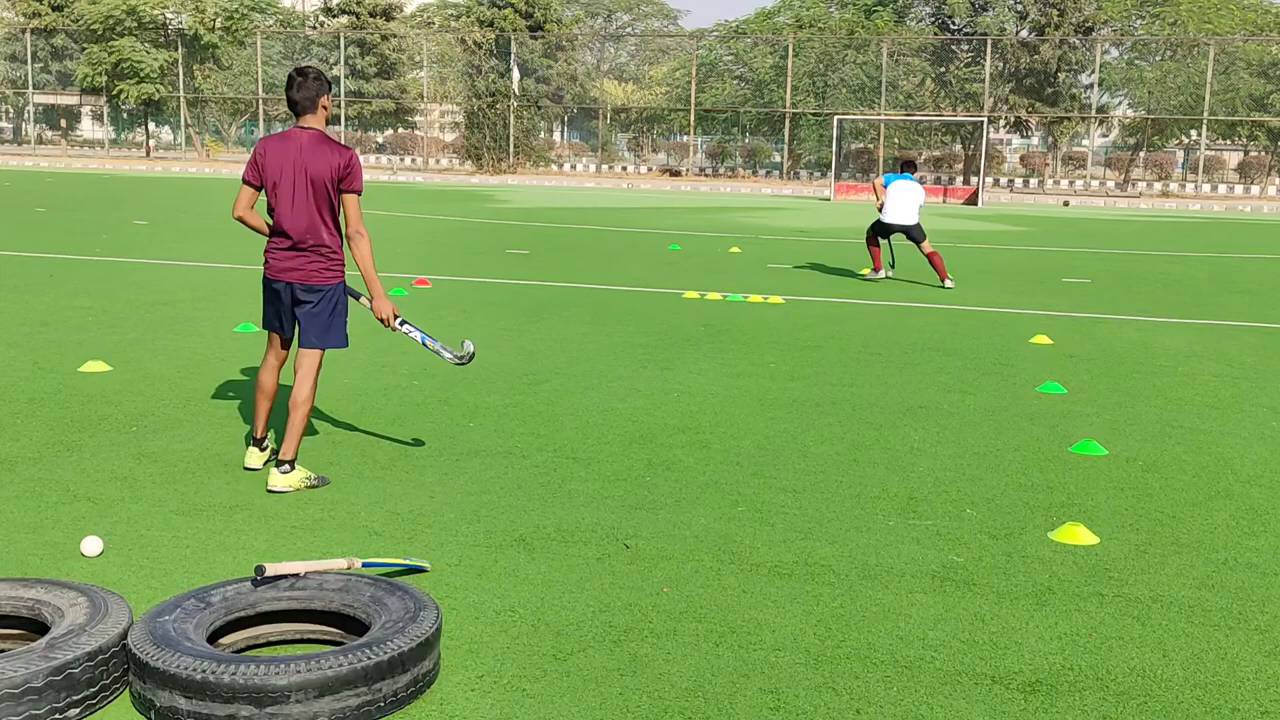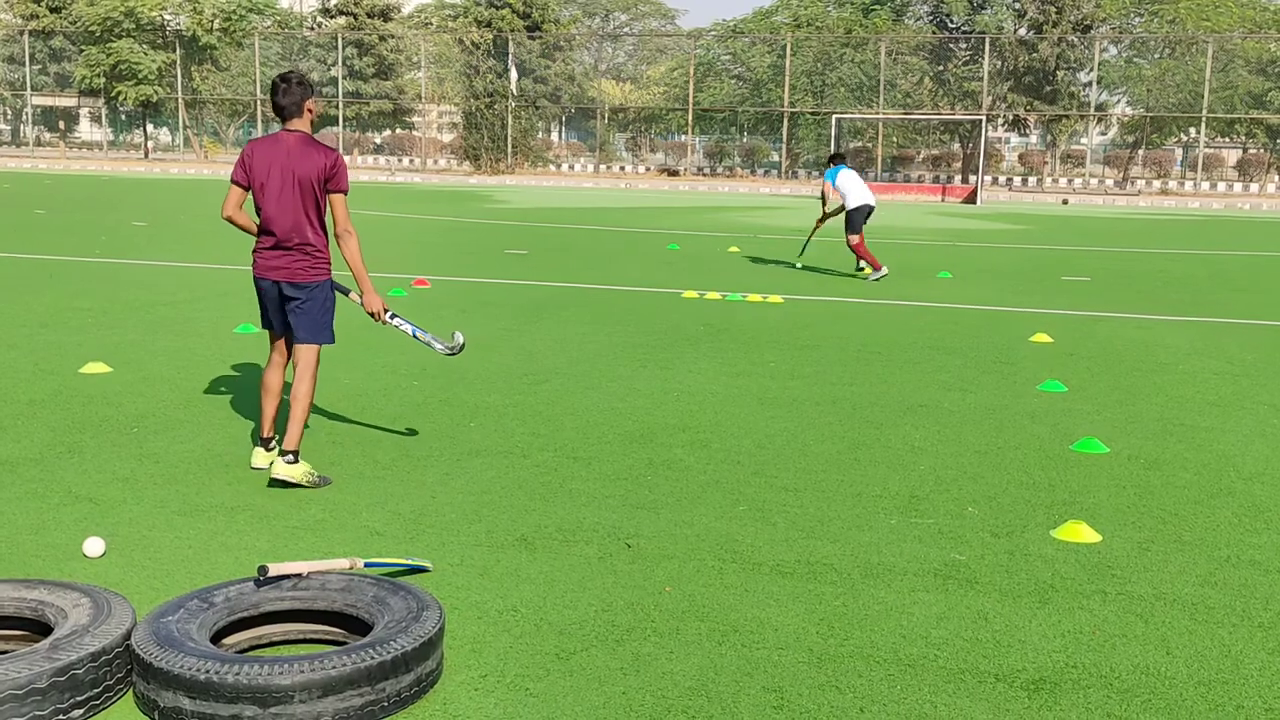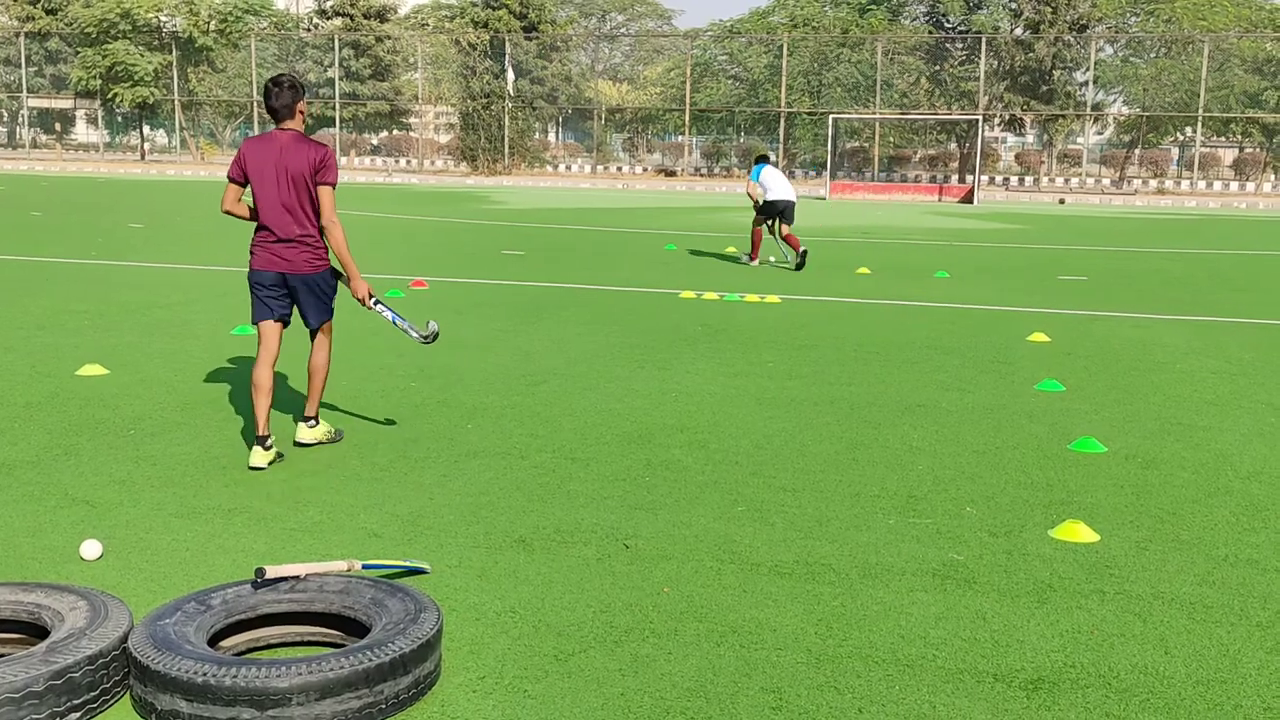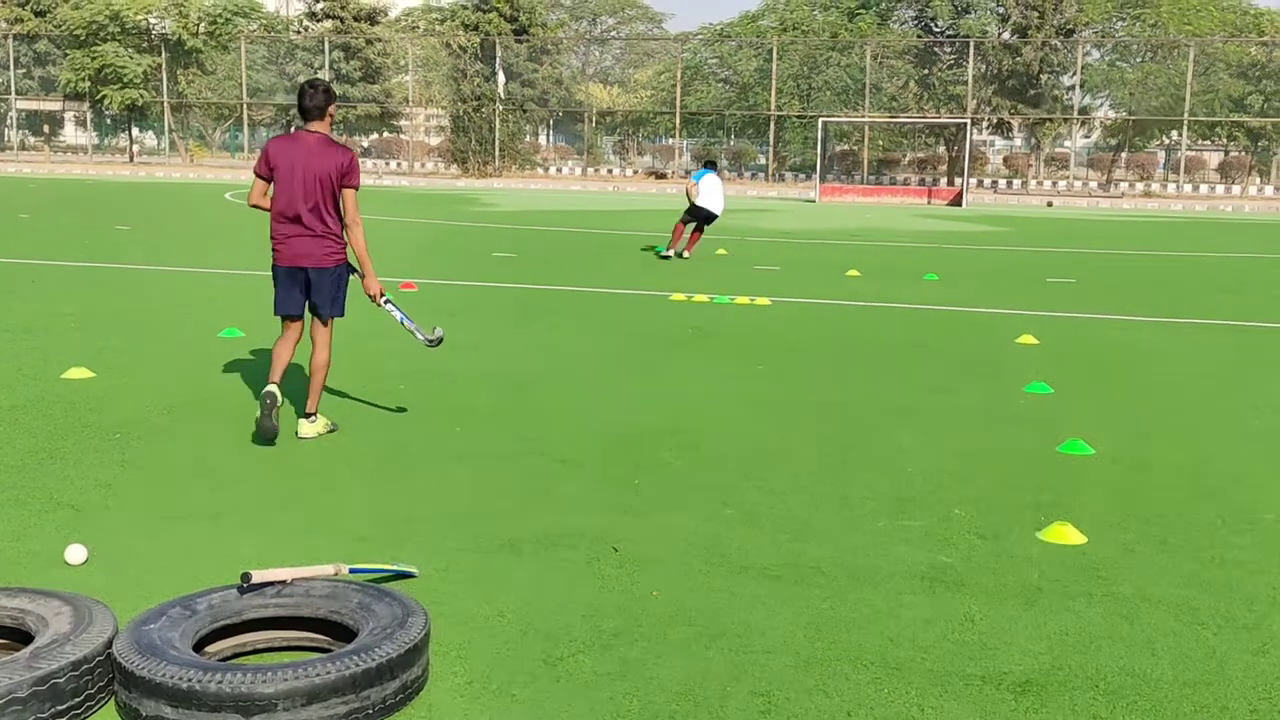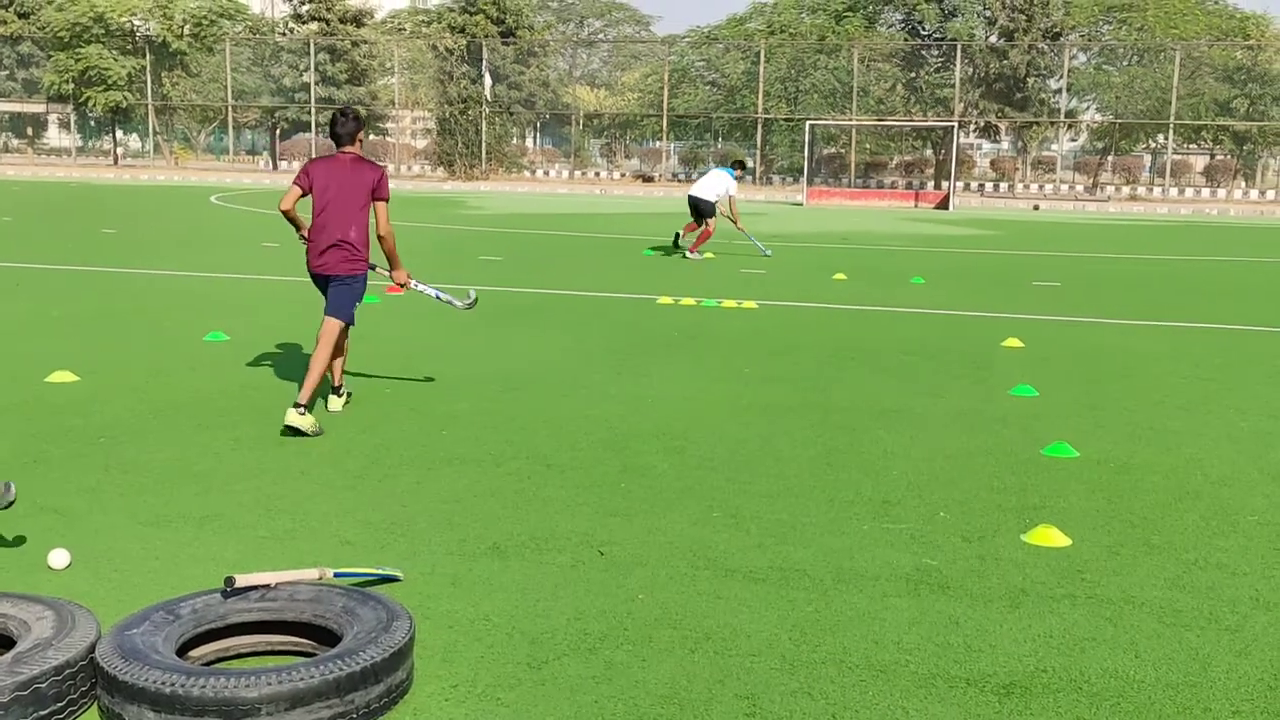
dt=0.4s
person 1, frame 1
left shoulder: (266, 148)
right shoulder: (343, 157)
left elbow: (241, 211)
right elbow: (355, 233)
right wrist: (378, 295)
left hip: (277, 271)
right hip: (322, 276)
left knee: (274, 356)
right knee: (307, 369)
left ankle: (258, 445)
right ankle: (285, 468)
person 1, frame 2
left shoulder: (253, 150)
right shoulder: (328, 158)
left elbow: (230, 211)
right elbow: (343, 231)
right wrist: (368, 290)
left hip: (266, 270)
right hip: (309, 274)
left knee: (278, 355)
right knee: (305, 366)
left ankle: (265, 444)
right ankle: (288, 457)
person 1, frame 3
left shoulder: (249, 148)
right shoulder: (319, 153)
left elbow: (229, 204)
right elbow: (329, 220)
right wrist: (354, 275)
left hip: (264, 264)
right hip: (310, 263)
left knee: (267, 350)
right knee: (321, 337)
left ankle: (262, 442)
right ankle: (310, 423)
person 1, frame 4
left shoulder: (275, 148)
right shoulder: (344, 157)
left elbow: (255, 199)
right elbow: (351, 221)
right wrist: (368, 274)
left hip: (285, 256)
right hip: (328, 258)
left knee: (289, 331)
right knee: (321, 334)
left ankle: (272, 388)
right ankle: (310, 418)
person 1, frame 5
left shoulder: (313, 166)
right shoulder: (375, 172)
left elbow: (284, 206)
right elbow: (383, 229)
left wrist: (302, 228)
right wrist: (396, 267)
left hip: (317, 261)
right hip: (351, 265)
left knee: (338, 323)
right knee: (329, 338)
left ankle: (336, 392)
right ankle: (299, 410)
